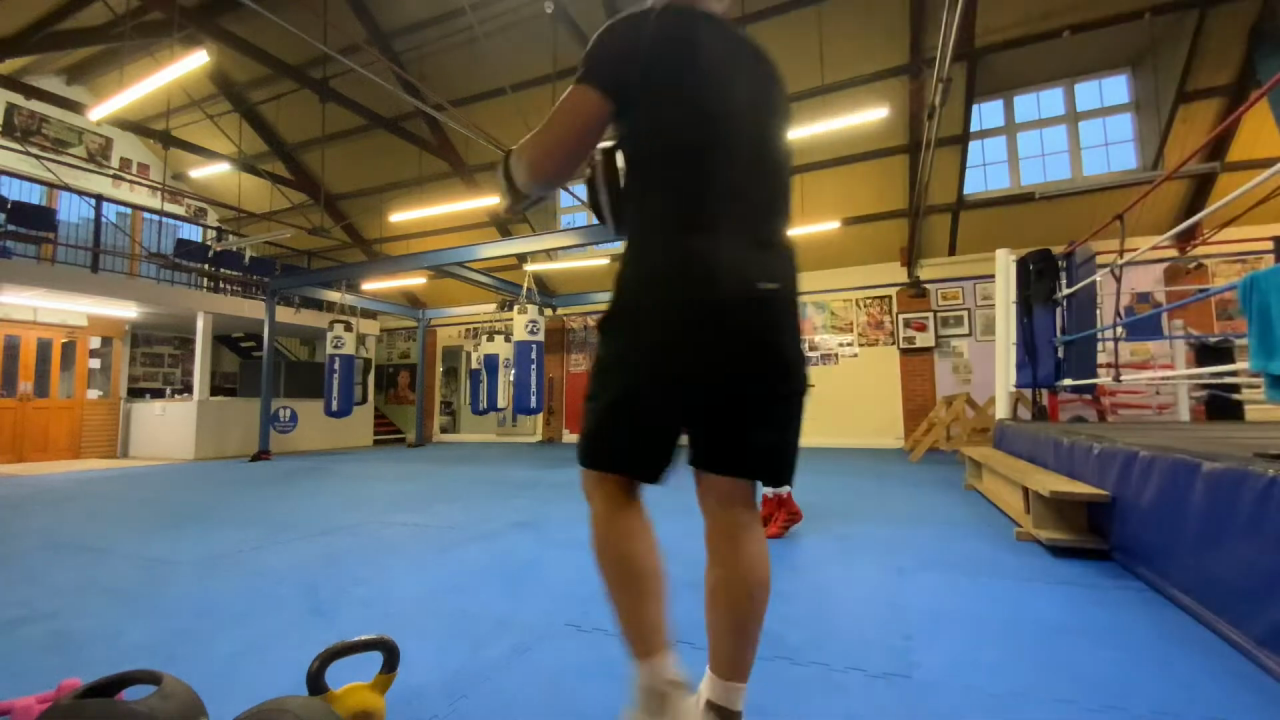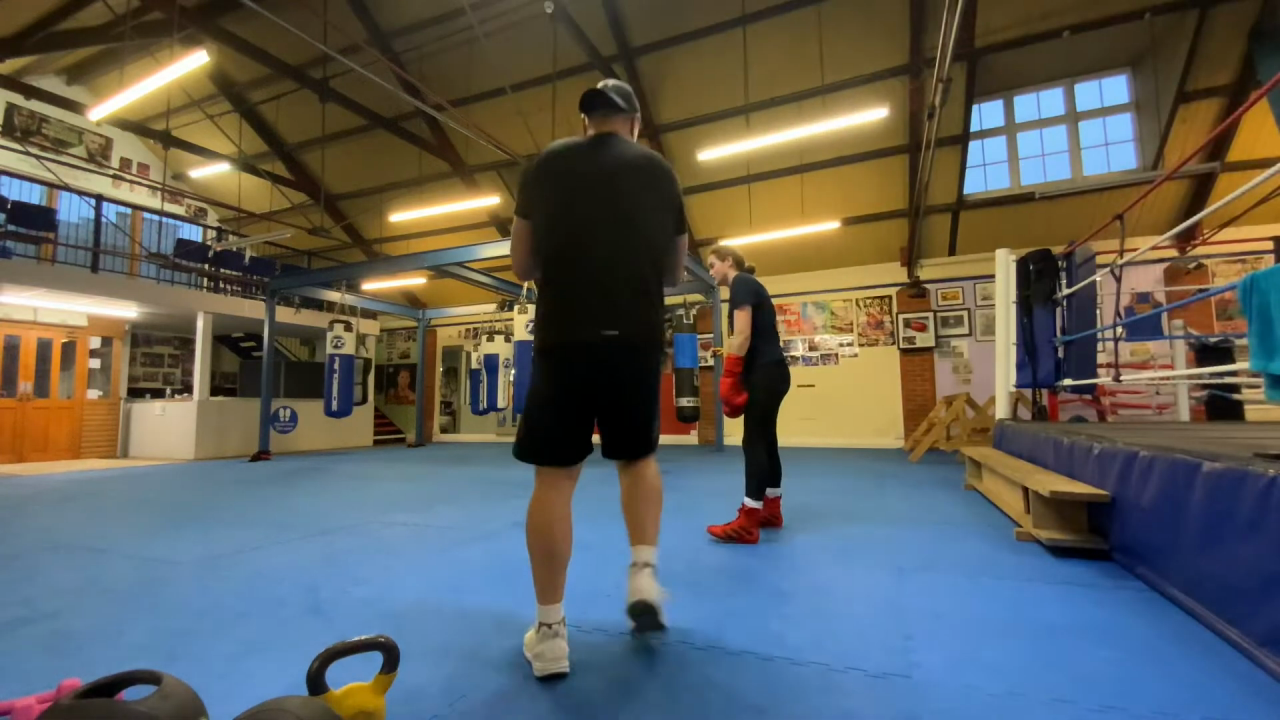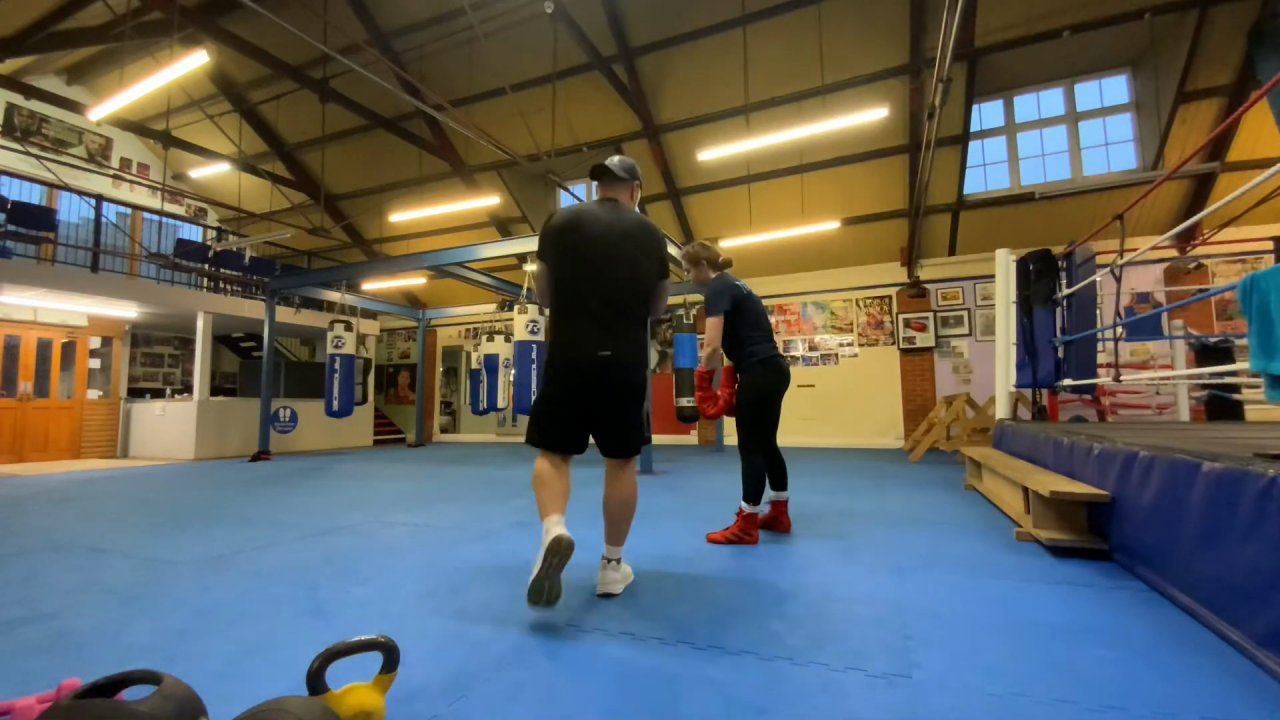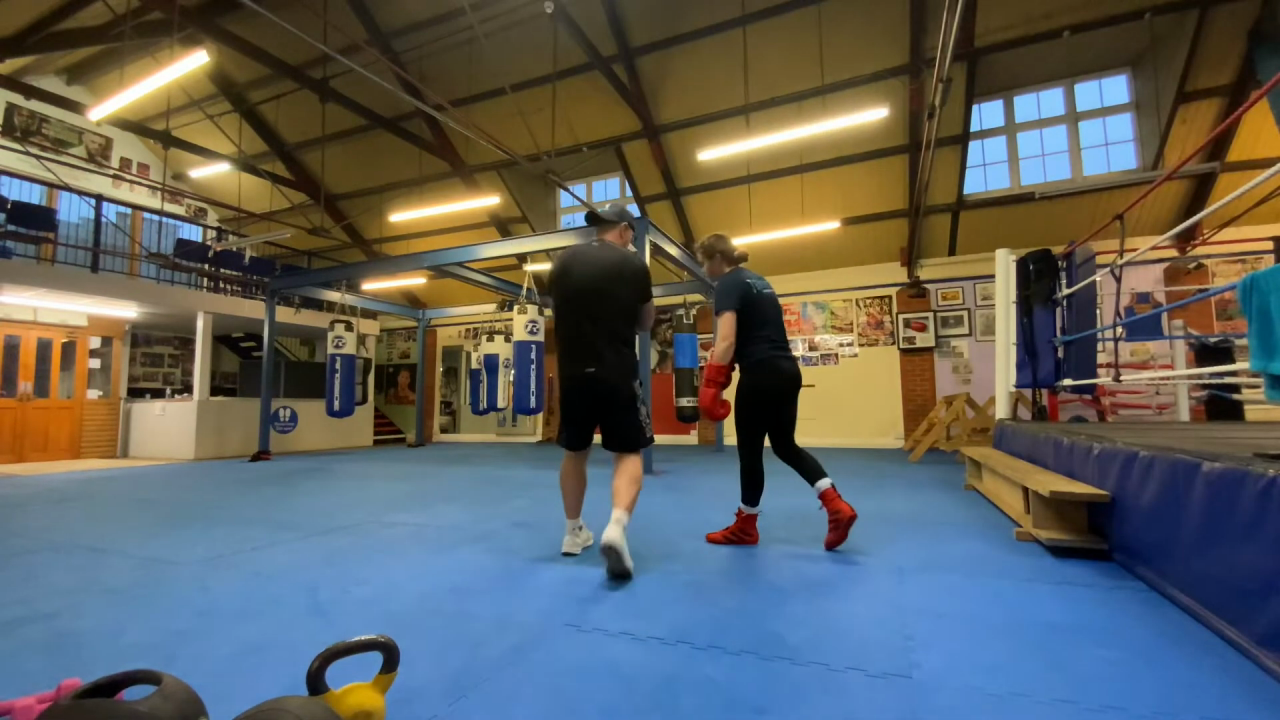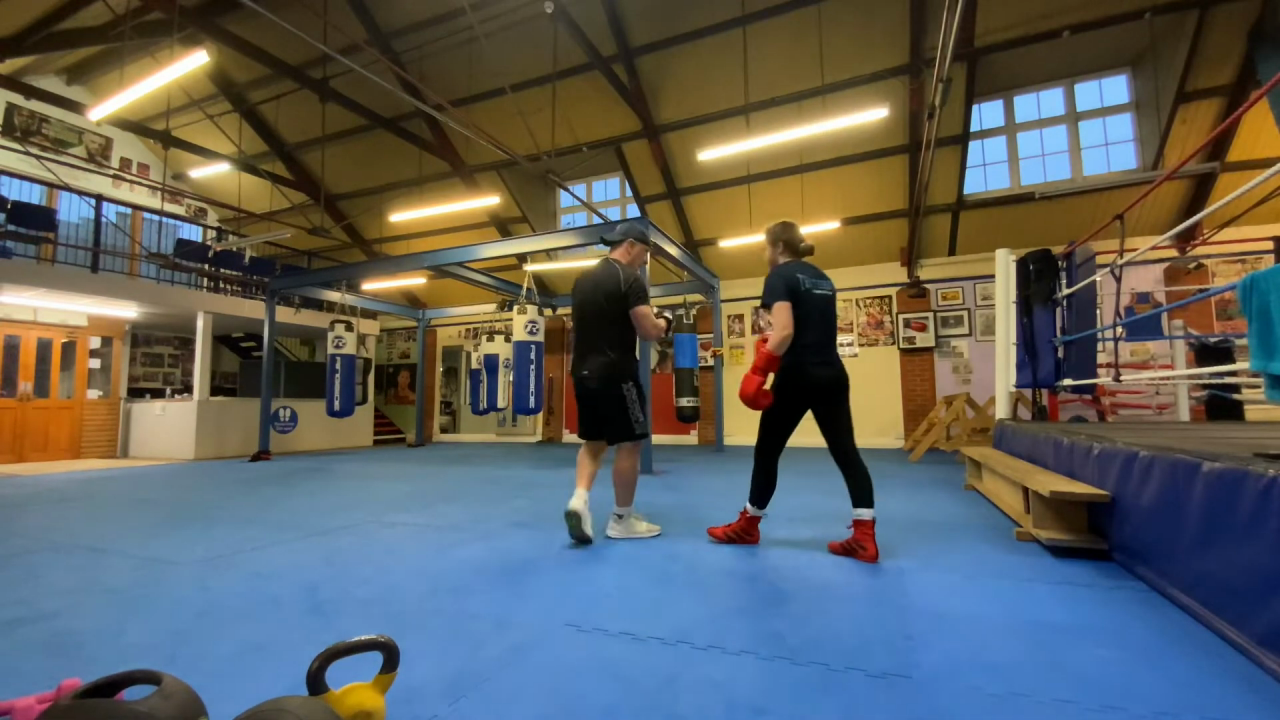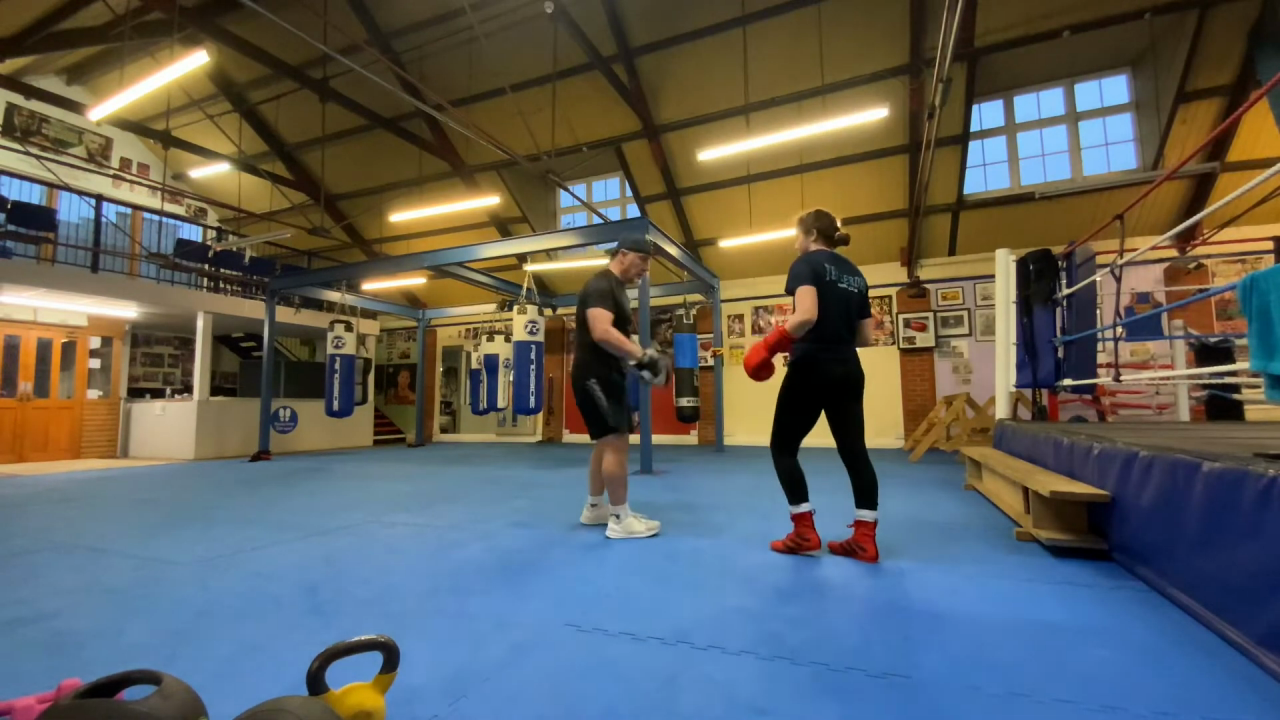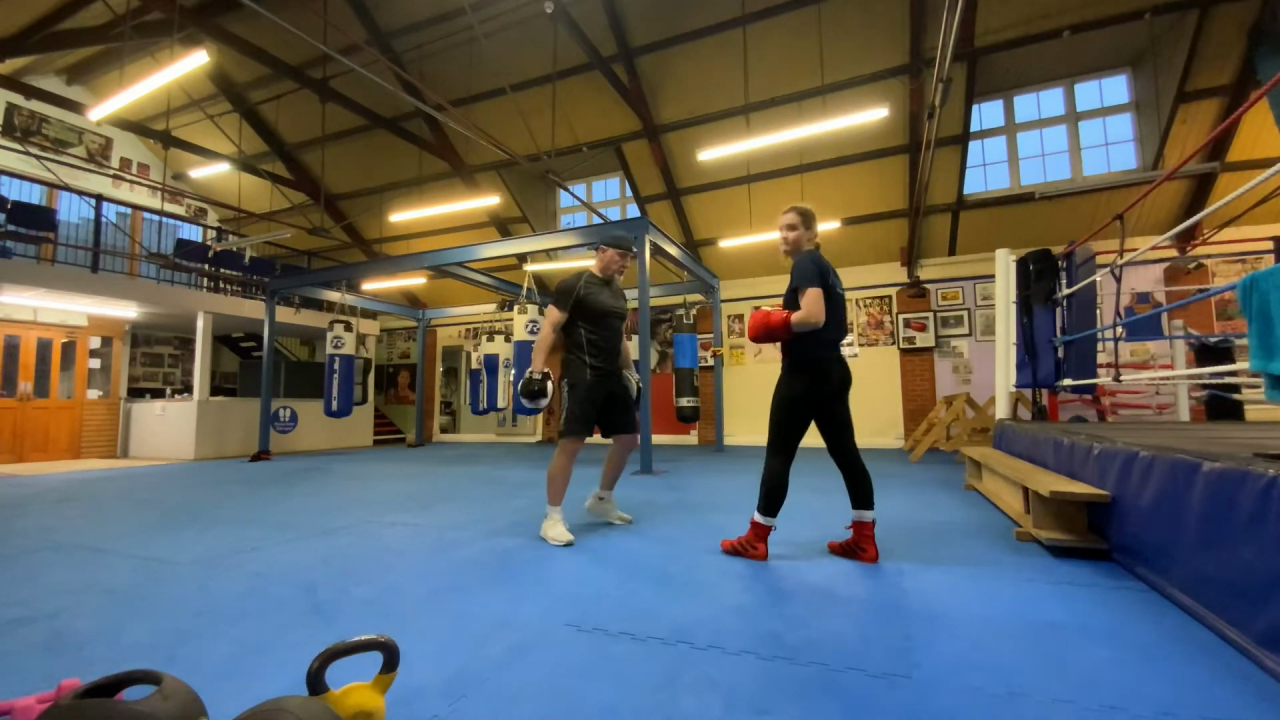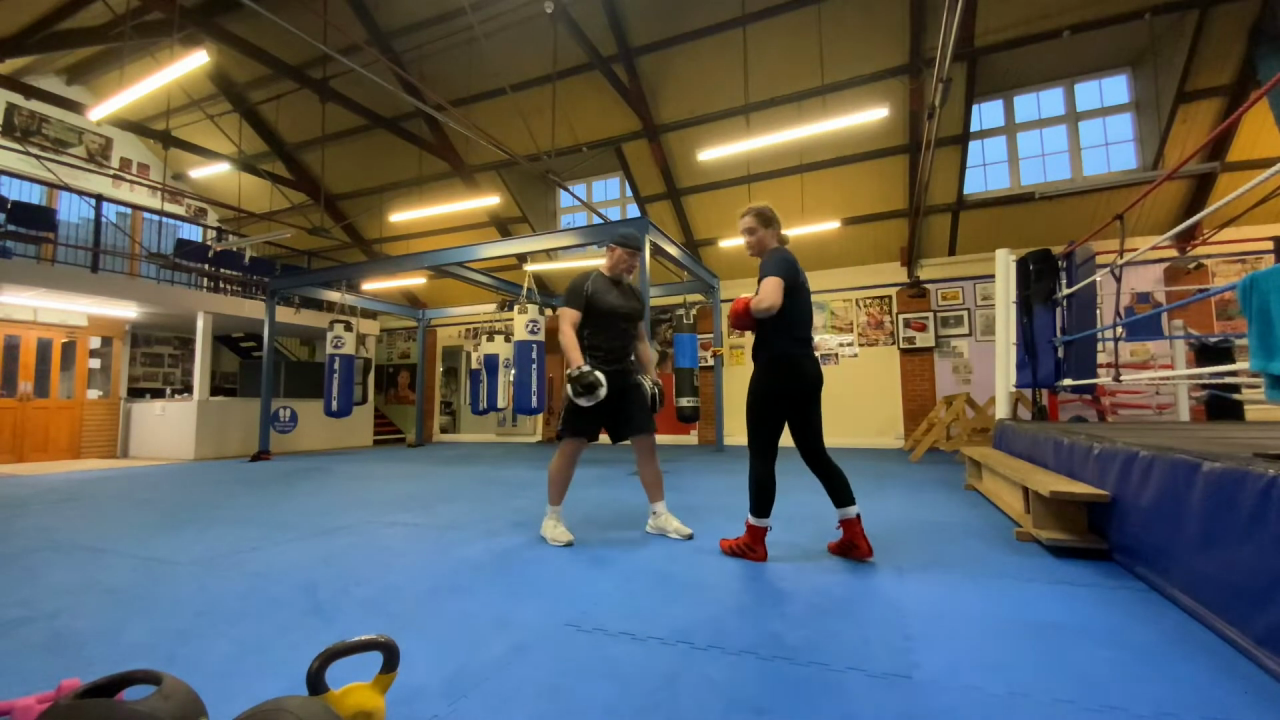
dt=0.4s
person 1, frame 1
right shoulder: (760, 67)
left elbow: (549, 161)
left wrist: (516, 174)
left hip: (673, 289)
right hip: (766, 295)
left knee: (611, 483)
right knee: (731, 504)
person 1, frame 2
left shoulder: (547, 166)
right shoulder: (660, 172)
left elbow: (522, 264)
right elbow: (674, 271)
left hip: (564, 339)
right hip: (638, 339)
left knee: (553, 479)
right knee: (637, 459)
left ankle: (550, 630)
right ankle: (643, 572)
person 1, frame 3
left shoulder: (560, 223)
right shoulder: (650, 234)
left elbow: (544, 295)
right elbow: (658, 305)
left hip: (568, 358)
right hip: (626, 361)
left knee: (553, 455)
right knee: (621, 463)
left ankle: (554, 532)
right ankle: (612, 565)
person 1, frame 4
left shoulder: (563, 262)
right shoulder: (633, 265)
right elbow: (645, 323)
left hip: (573, 372)
right hip: (617, 372)
left knee: (575, 453)
right knee: (630, 455)
left ankle: (574, 533)
right ankle: (615, 531)
person 1, frame 5
left shoulder: (583, 279)
right shoulder: (629, 279)
right elbow: (649, 332)
right wrist: (663, 323)
left hip: (584, 372)
right hip: (615, 373)
left knee: (592, 443)
right knee: (629, 445)
left ankle: (579, 502)
right ankle: (621, 520)
person 1, frame 6
left shoulder: (614, 289)
right shoulder: (602, 285)
left elbow: (620, 335)
right elbow: (601, 332)
left wrist: (641, 355)
right wrist: (640, 356)
left hip: (605, 373)
right hip: (595, 374)
left knee: (607, 441)
right knee: (616, 441)
left ankle: (595, 507)
right ankle: (620, 519)
person 1, frame 7
left shoulder: (618, 293)
right shoulder: (575, 285)
right elbow: (550, 327)
left wrist: (631, 374)
right wrist: (537, 369)
left hip: (613, 376)
right hip: (582, 376)
left knee: (627, 439)
right knee: (570, 443)
left ankle: (602, 500)
right ankle: (552, 518)
person 1, frame 8
left shoulder: (634, 294)
right shoulder: (583, 285)
left elbow: (641, 340)
right elbow: (566, 329)
left wrist: (652, 378)
right wrist: (578, 368)
left hip: (625, 379)
right hip: (590, 379)
left knee: (646, 443)
right knee: (571, 446)
left ankle: (659, 516)
right ankle: (552, 518)
person 2, frame 1
left shoulder: (762, 288)
right shoulder: (756, 291)
left elbow: (762, 336)
left wrist: (744, 375)
right wrist: (745, 377)
left hip: (770, 374)
right hip: (768, 374)
left knee: (755, 438)
right knee: (760, 440)
left ankle: (787, 505)
right ankle: (771, 507)
person 2, frame 2
left shoulder: (742, 284)
right shoulder: (748, 287)
left elbow: (742, 335)
left wrist: (730, 377)
right wrist: (740, 381)
left hip: (765, 373)
right hip: (770, 373)
left knee: (754, 443)
right knee: (766, 442)
left ankle: (747, 524)
right ankle: (771, 511)
person 2, frame 3
left shoulder: (716, 288)
right shoulder: (733, 284)
left elbow: (712, 345)
right wrist: (731, 385)
left hip: (760, 373)
right hip: (775, 369)
left knee: (751, 448)
right knee: (766, 444)
left ankle: (747, 525)
right ankle: (778, 514)
person 2, frame 4
left shoulder: (727, 285)
right shoulder: (756, 280)
left elbow: (726, 340)
left wrist: (709, 384)
right wrist: (722, 368)
left hip: (761, 374)
right hip: (787, 370)
left knee: (750, 450)
right knee: (785, 445)
left ankle: (745, 527)
right ankle: (838, 506)
person 2, frame 5
left shoulder: (779, 277)
right shoulder: (822, 278)
left elbow: (783, 331)
left wrist: (758, 371)
left hip: (798, 376)
right hip: (833, 375)
left knee: (767, 451)
right knee: (845, 452)
left ankle: (747, 526)
right ankle: (865, 538)
person 2, frame 6
left shoulder: (807, 264)
right shoulder: (854, 273)
left elbow: (806, 316)
right elbow: (866, 336)
left wrist: (771, 344)
left hip: (811, 369)
right hip: (848, 371)
left knee: (783, 447)
right knee: (854, 451)
left ankle: (805, 530)
right ankle: (864, 538)
person 2, frame 7
left shoulder: (807, 264)
right shoulder: (825, 268)
left elbow: (813, 317)
left wrist: (774, 323)
right wrist: (782, 328)
left hip: (807, 372)
right hip: (832, 371)
left knee: (779, 454)
right knee: (846, 453)
left ankle: (756, 539)
right ankle: (864, 540)
person 2, frame 8
left shoulder: (776, 260)
right shoulder: (787, 263)
left elbow: (768, 304)
left wrist: (744, 309)
right wrist: (753, 317)
left hip: (778, 369)
right hip: (805, 369)
left knee: (761, 454)
right knee: (814, 452)
left ankle: (754, 541)
right ankle: (855, 536)
